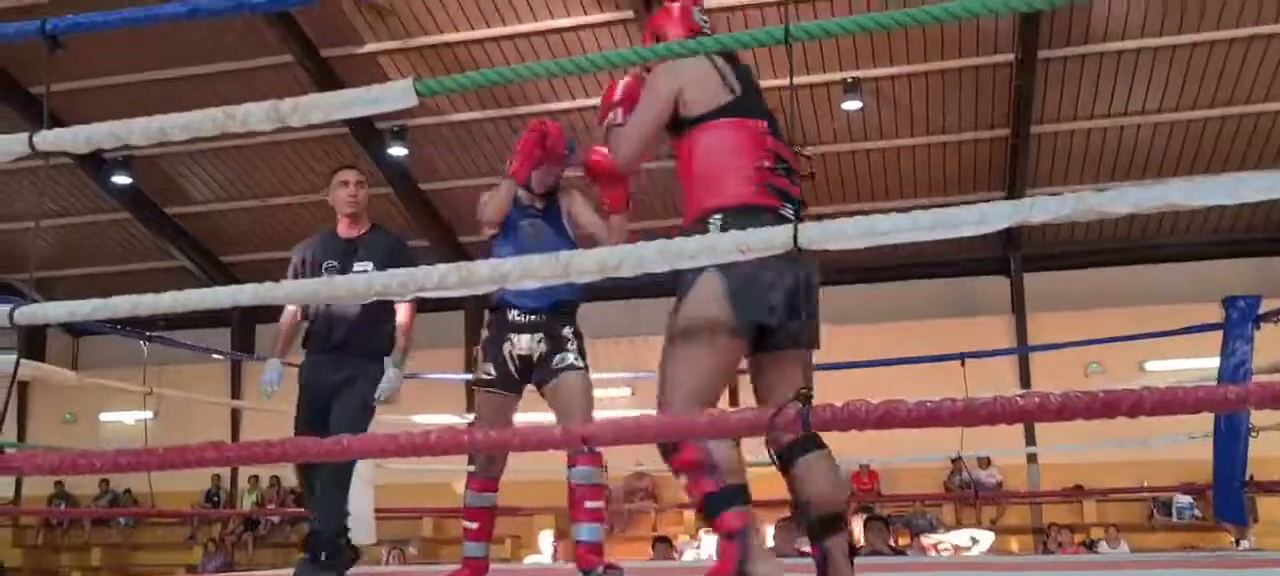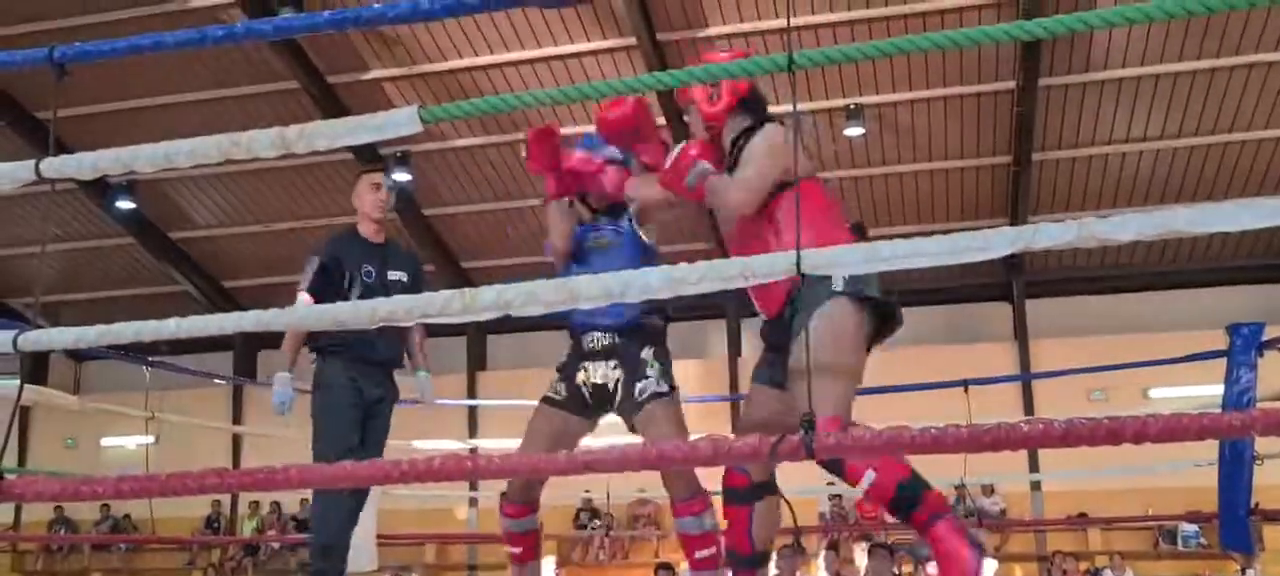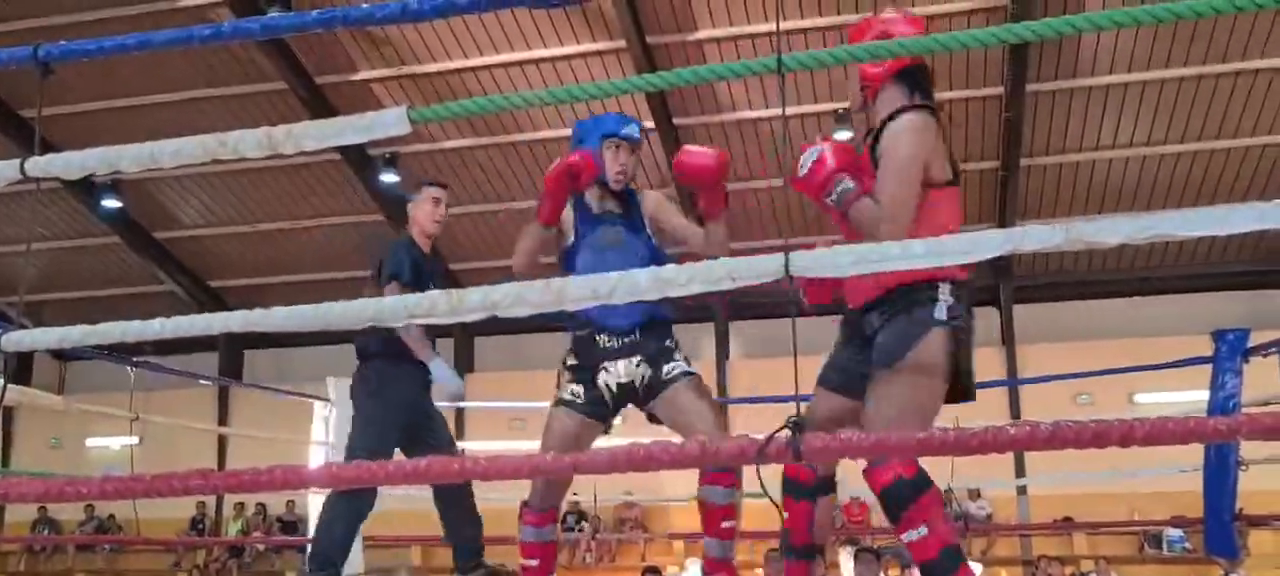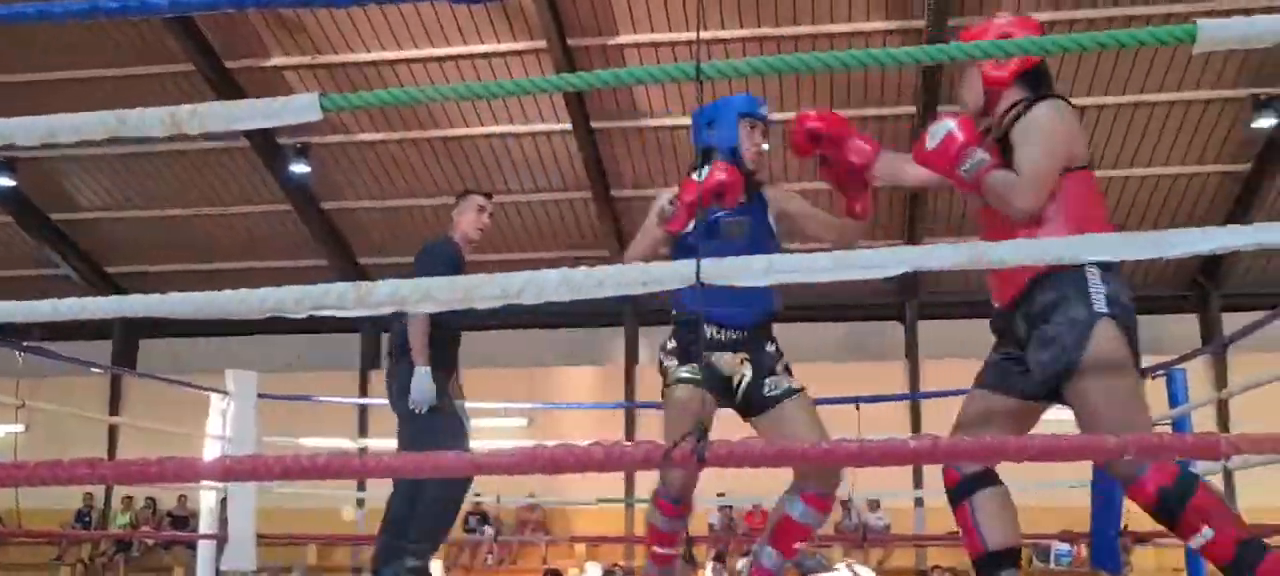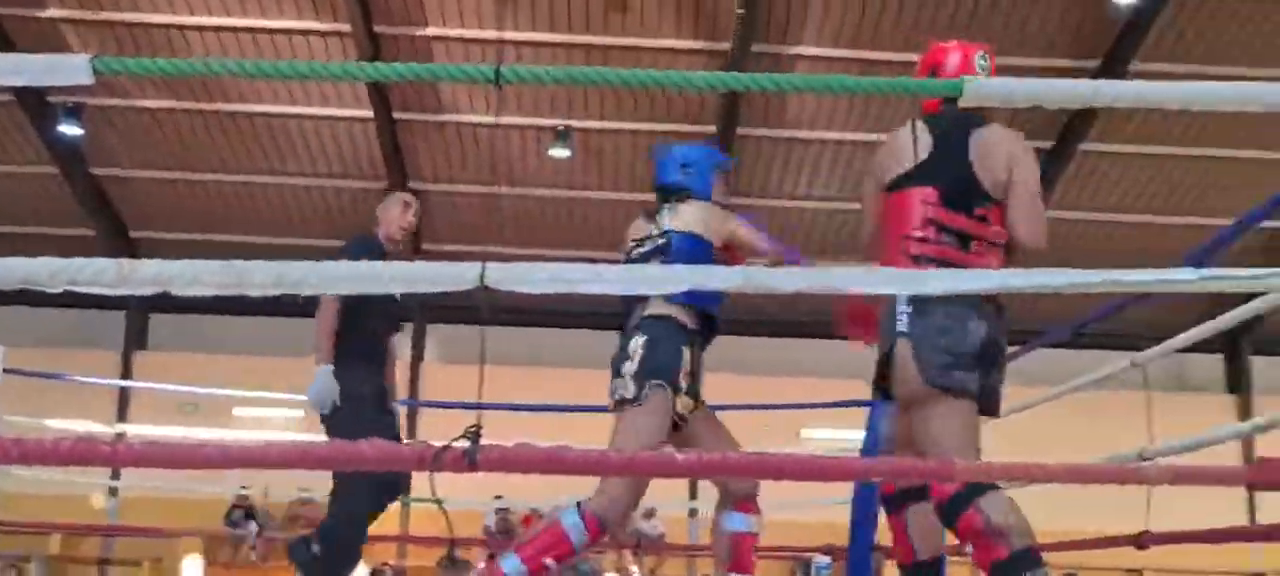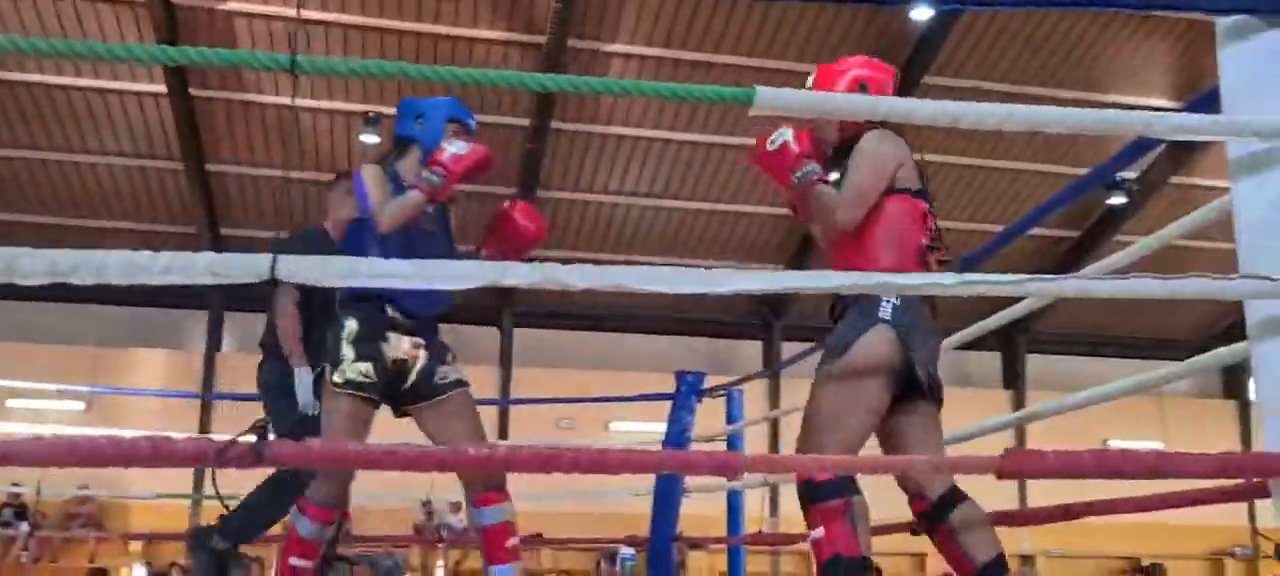
dt=0.5s
person 1, frame 1
left shoulder: (679, 69)
right shoulder: (739, 79)
left elbow: (623, 158)
left wrist: (617, 116)
right hip: (787, 255)
left knee: (682, 418)
right knee: (788, 428)
person 1, frame 2
left shoulder: (769, 136)
right shoulder: (730, 155)
left elbow: (735, 204)
left wrist: (696, 170)
left hip: (828, 287)
right hip: (790, 317)
left knee: (825, 431)
right knee: (747, 464)
person 1, frame 3
left shoulder: (912, 126)
right shoulder: (887, 133)
left elbow: (891, 229)
left wrist: (833, 185)
left hip: (921, 312)
right hip: (876, 321)
left knee: (886, 465)
right knee: (805, 459)
person 1, frame 4
left shoulder: (1049, 116)
right shoulder: (991, 139)
left elbow: (1025, 202)
right elbow: (905, 173)
left wrist: (967, 158)
right wrist: (844, 141)
left hip: (1079, 299)
right hip: (1027, 321)
left knee: (1135, 467)
right knee: (963, 458)
person 1, frame 5
left shoulder: (901, 141)
right shoulder: (1010, 144)
left elbow: (874, 230)
right elbow: (1034, 239)
left hip: (921, 312)
right hip: (978, 320)
left knee: (953, 478)
person 1, frame 6
left shoulder: (879, 143)
right shoulder: (863, 163)
left elbow: (841, 218)
right elbow: (834, 241)
left wrist: (797, 168)
right wrist: (805, 185)
left hip: (884, 313)
right hip: (892, 320)
right knee: (930, 487)
person 2, frame 1
left shoulder: (568, 199)
right shoulder: (497, 198)
left elbow: (613, 242)
right elbow: (489, 218)
right wrist: (521, 165)
left hip: (558, 330)
right hip: (506, 330)
right knee: (487, 453)
person 2, frame 2
left shoulder: (633, 211)
right shoulder: (563, 214)
right elbow: (558, 248)
right wrist: (556, 180)
left hip: (637, 352)
right hip: (583, 358)
left knee: (679, 475)
right knee: (519, 483)
person 2, frame 3
left shoulder: (648, 202)
right shoulder: (564, 214)
left elbow: (714, 250)
right elbow: (521, 268)
left wrist: (714, 197)
right wrist: (552, 203)
left hip: (654, 349)
right hip: (591, 355)
right knee: (544, 491)
person 2, frame 4
left shoulder: (770, 201)
right shoulder: (683, 196)
left elbow: (848, 235)
right elbow: (634, 262)
left wrist: (858, 188)
right wrist: (680, 211)
left hip: (755, 353)
right hip: (695, 346)
left knee: (823, 469)
right knee: (680, 476)
person 2, frame 5
left shoulder: (643, 227)
right shoulder: (705, 216)
right elbow: (775, 252)
left hip: (652, 349)
right hip: (664, 345)
left knee: (742, 487)
right knee: (615, 505)
person 2, frame 6
left shoulder: (437, 205)
right shoulder: (373, 176)
right elbow: (383, 222)
left wrist: (494, 253)
right wrist: (434, 181)
left hip: (421, 342)
right hip: (368, 332)
left knee: (485, 473)
right knee: (333, 479)
person 3, frame 1
left shoulder: (390, 248)
right shoulder: (310, 250)
left elbow: (404, 313)
right elbow: (294, 310)
left wrist: (394, 367)
right wrist: (276, 360)
left hip: (363, 368)
right hip: (318, 364)
left knee: (338, 455)
right knee: (306, 459)
right ankle: (337, 541)
person 3, frame 2
left shoulder: (406, 261)
right shoulder: (335, 250)
left elbow: (412, 324)
right elbow: (301, 311)
left wrist: (423, 371)
right wrist: (285, 373)
left hip: (382, 380)
right hip: (339, 372)
right knee: (336, 469)
person 3, frame 3
left shoulder: (427, 265)
right shoulder: (402, 252)
right wrist: (436, 362)
left hip: (413, 385)
right hip: (386, 378)
left knee: (452, 477)
person 3, frame 4
left shoulder: (453, 261)
right shoulder: (442, 252)
right elbow: (418, 306)
left wrist: (457, 401)
right wrist: (422, 370)
left hip: (430, 380)
right hip: (416, 375)
left knee: (413, 481)
person 3, frame 5
right shoulder: (362, 250)
right elbow: (330, 302)
left wrist: (393, 399)
right wrist: (325, 367)
left hip: (369, 384)
right hip: (347, 380)
left knee: (393, 478)
right knee: (361, 479)
person 3, frame 6
left shoulder: (344, 258)
right shoulder: (306, 244)
right elbow: (285, 303)
right wrist: (301, 370)
left hip: (315, 376)
right hip: (288, 375)
right knee: (305, 469)
right ankle: (217, 543)
